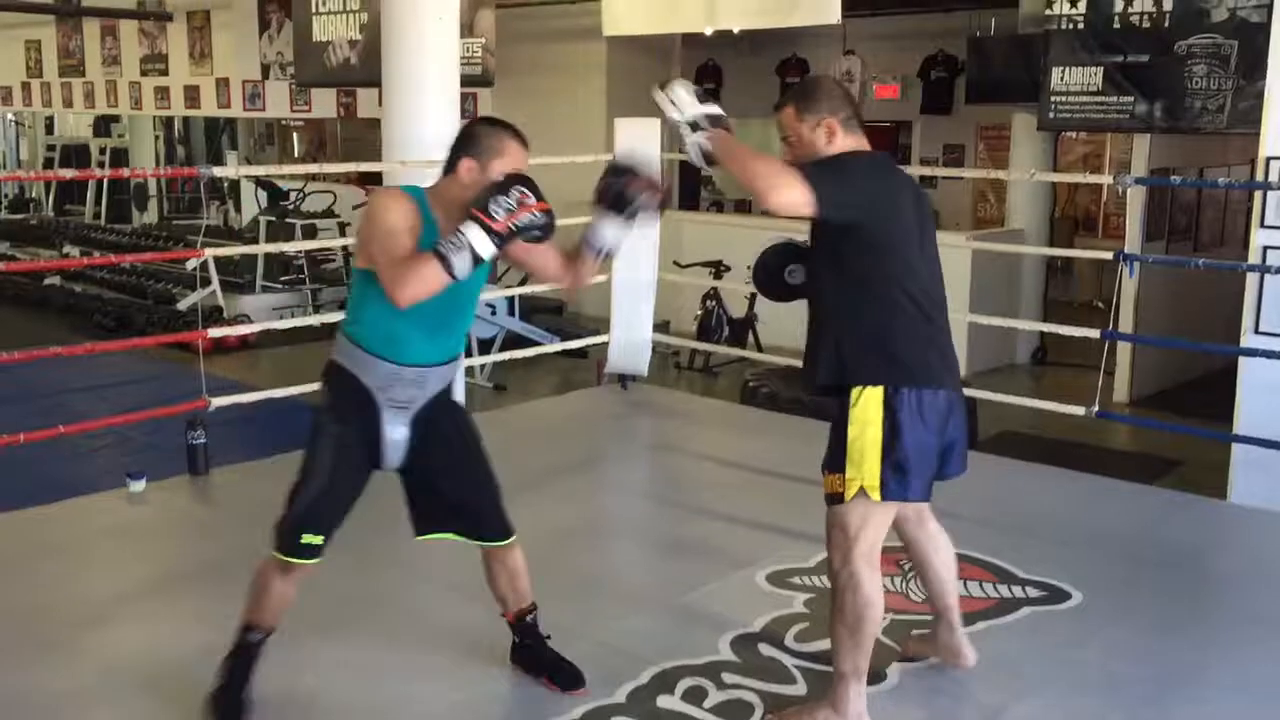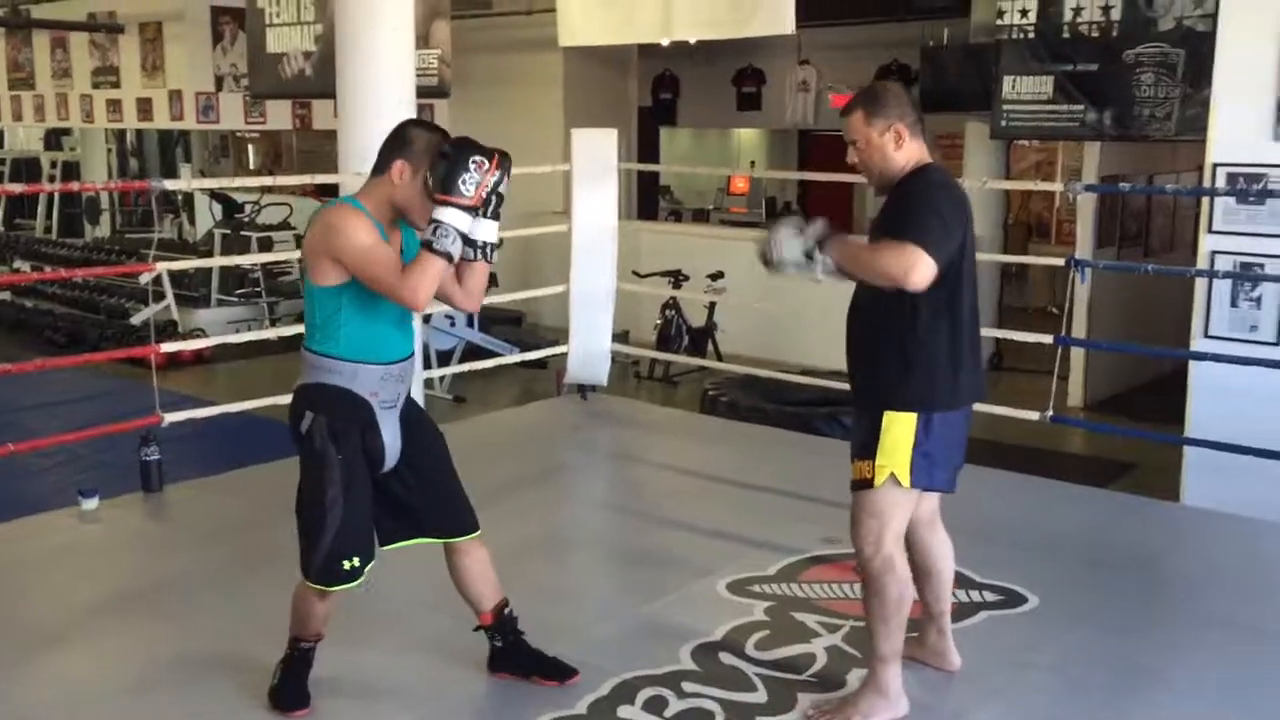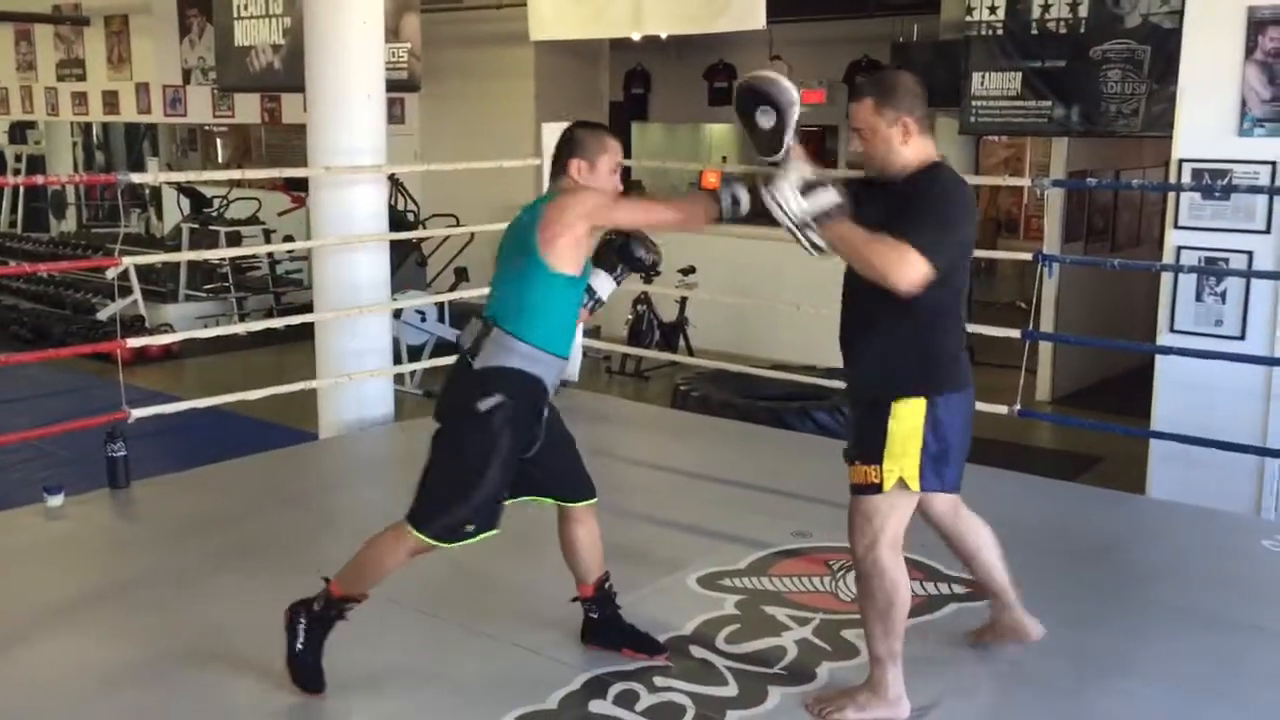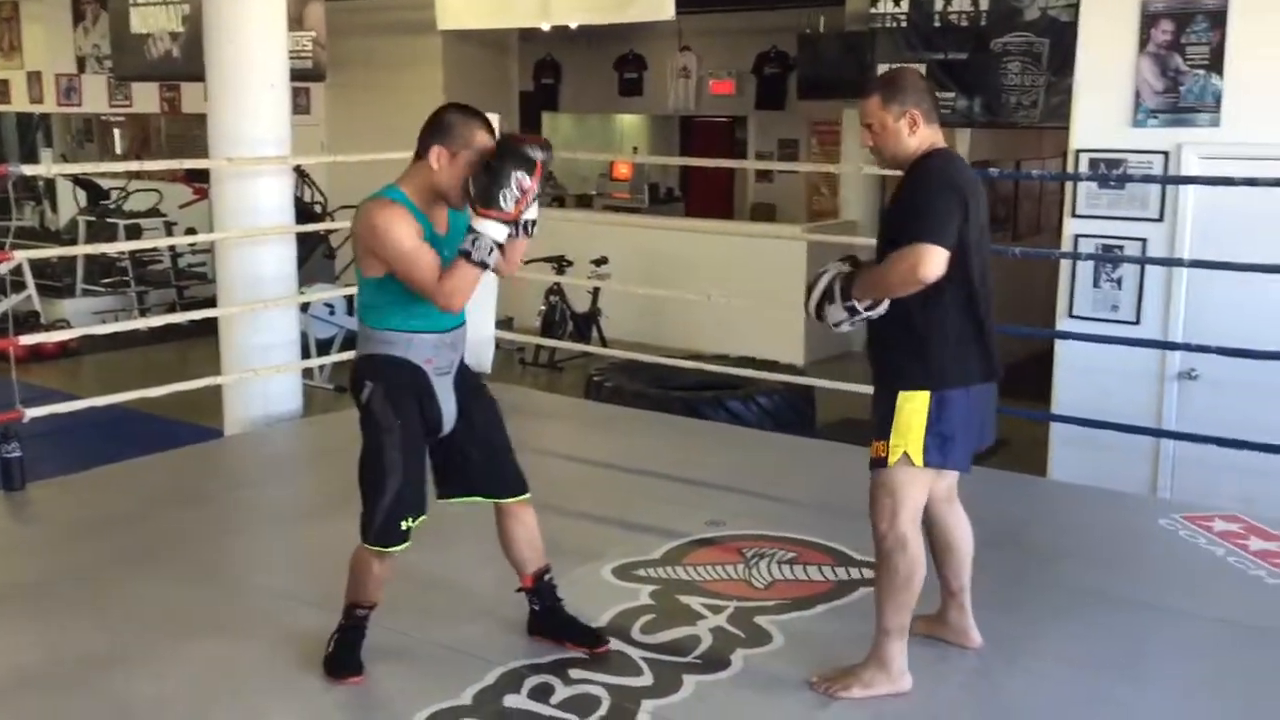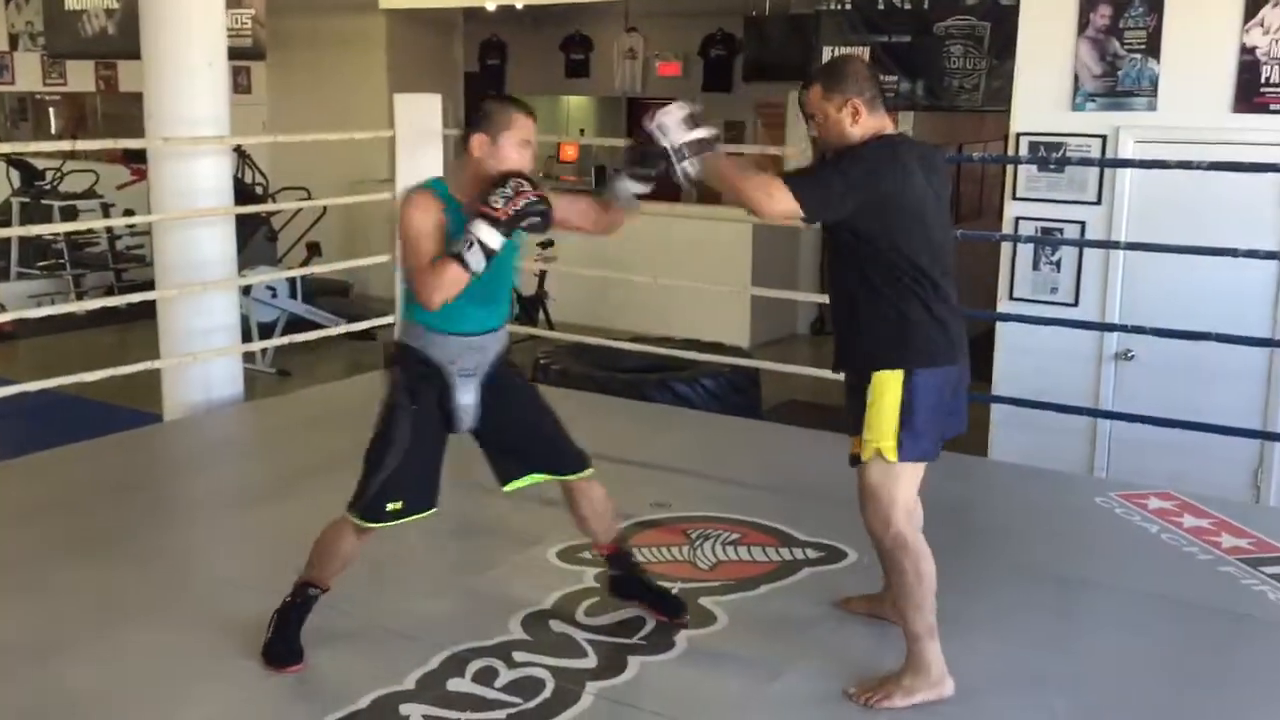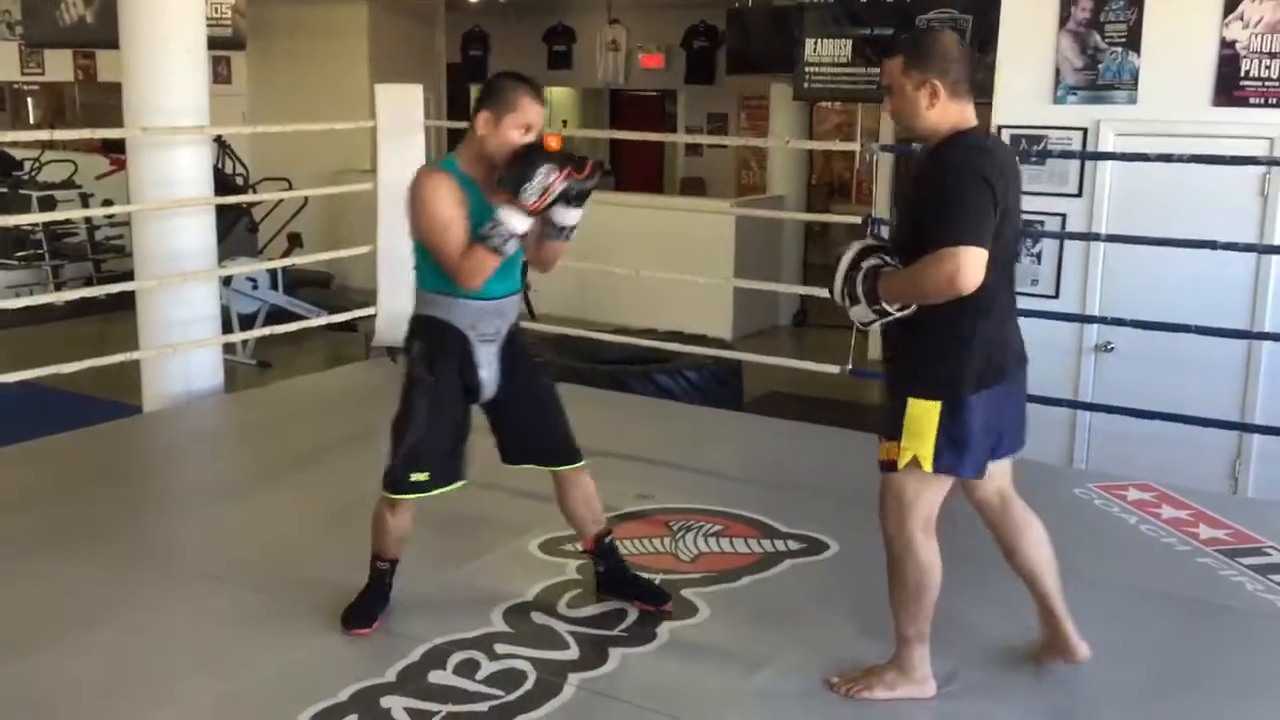
dt=0.7s
person 1, frame 1
left shoulder: (851, 175)
right shoulder: (893, 183)
left elbow: (774, 192)
left wrist: (708, 131)
right wrist: (811, 272)
left hip: (884, 392)
right hip: (923, 381)
left knee: (852, 545)
right knee: (909, 514)
right ankle: (951, 635)
person 1, frame 2
left shoulder: (931, 193)
right shoulder: (914, 194)
left elbow: (910, 270)
right elbow: (889, 267)
left wrist: (825, 246)
right wrist: (829, 247)
left hip: (915, 398)
right hip: (920, 391)
left knee: (876, 538)
right knee: (920, 519)
right ankle: (936, 640)
person 1, frame 3
left shoulder: (942, 196)
right shoulder: (887, 184)
left elbow: (901, 273)
right elbow: (842, 208)
left wrist: (821, 214)
right wrist: (782, 139)
left hip: (913, 394)
right hip: (897, 386)
left knee: (873, 540)
right knee: (942, 507)
right ankle: (1012, 615)
person 1, frame 4
left shoulder: (933, 178)
right shoulder: (946, 174)
left elbow: (923, 266)
left wrist: (858, 285)
right wrist: (867, 279)
left hip: (930, 378)
right hip: (953, 372)
left knee: (894, 515)
right knee: (937, 497)
left ankle: (888, 663)
right ankle: (958, 617)
person 1, frame 5
left shoulder: (872, 164)
right shoulder: (922, 160)
left elbow: (772, 202)
left wrist: (699, 150)
left hip: (900, 364)
right hip: (921, 355)
left knee: (888, 514)
right knee: (892, 491)
left ankle: (927, 668)
right ankle: (898, 595)
person 1, frame 6
left shoulder: (960, 165)
right shoulder: (981, 152)
left elbow: (961, 272)
left wrist: (880, 284)
right wrist: (889, 264)
left hip: (946, 375)
right hip: (987, 366)
left knee: (905, 516)
right knee: (995, 497)
left ankle: (911, 667)
right ankle: (1061, 631)
person 2, frame 1
left shoulder: (496, 223)
right shoulder: (394, 207)
left elbow: (573, 275)
right elbow: (401, 291)
left wrist: (614, 219)
right wrist: (481, 231)
left hip: (430, 403)
right hip: (358, 399)
left knee: (495, 533)
right knee: (300, 547)
left ankle: (530, 642)
right ankle: (241, 664)
person 2, frame 2
left shoulder: (408, 229)
right shoulder: (340, 224)
left elbow: (468, 299)
right elbow: (413, 293)
left wrist: (482, 214)
right wrist: (454, 208)
left hip: (395, 405)
right hip: (337, 413)
left knee: (461, 529)
right knee: (333, 568)
left ankle: (506, 646)
right ankle: (296, 662)
person 2, frame 3
left shoulder: (540, 221)
right shoulder: (578, 207)
right elbow: (671, 214)
left wrist: (605, 274)
right wrist: (732, 198)
left hip: (519, 388)
right hip: (498, 392)
left knee: (579, 499)
right knee: (428, 528)
left ankle: (601, 620)
right ankle: (316, 613)
person 2, frame 4
left shoulder: (454, 204)
right shoulder: (384, 217)
left elbow: (507, 265)
right elbow: (448, 294)
left wrist: (520, 198)
right wrist: (491, 216)
left hip: (449, 371)
right hip: (395, 379)
left knee: (511, 492)
right knee: (387, 531)
left ankle: (545, 609)
right ankle: (351, 631)
person 2, frame 5
left shoulder: (523, 199)
right shoulder: (424, 205)
left elbow: (603, 220)
right elbow: (431, 293)
left wrist: (634, 175)
right wrist: (489, 224)
left hip: (490, 368)
right hip: (428, 374)
left knee: (577, 473)
right knee: (372, 512)
left ankle: (626, 576)
right ankle: (293, 615)
person 2, frame 6
left shoulder: (516, 175)
right shoulder: (436, 184)
left elbow: (545, 261)
right elbow: (468, 276)
left wrist: (562, 202)
right wrist: (517, 210)
left hip: (503, 338)
right hip: (446, 341)
left knee: (565, 459)
right knee: (407, 482)
left ankle: (610, 569)
right ankle: (379, 583)
